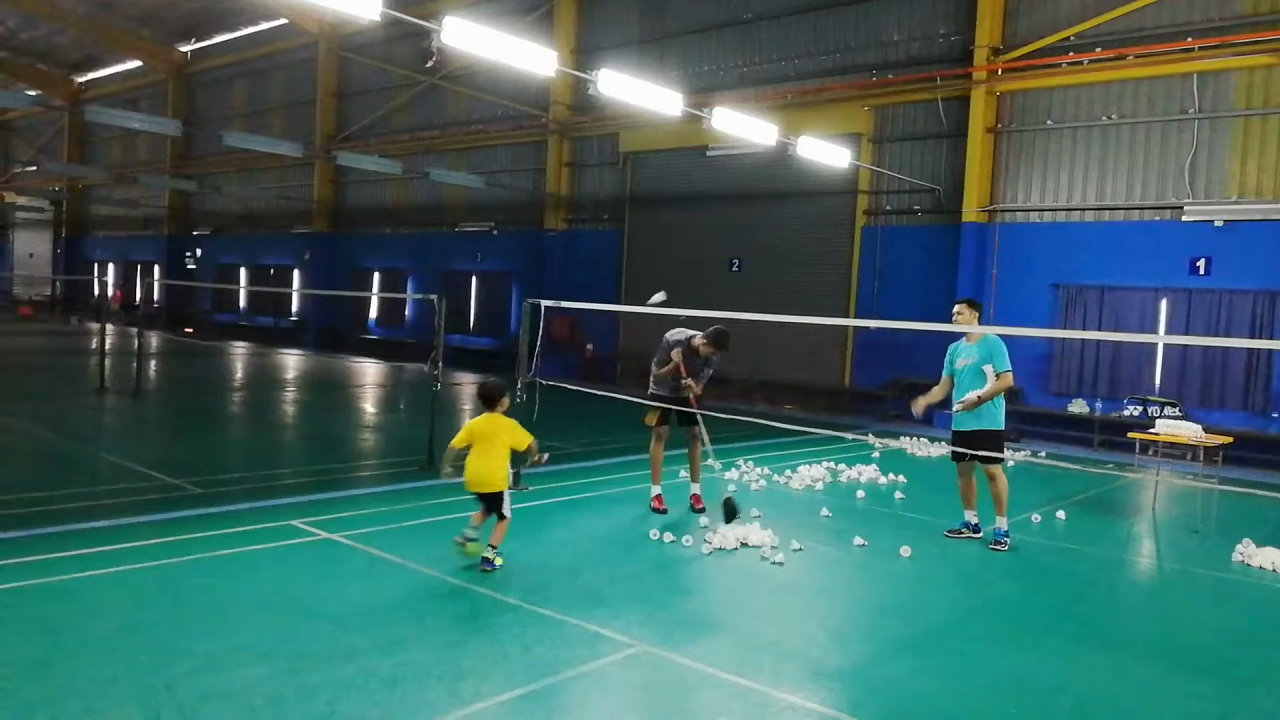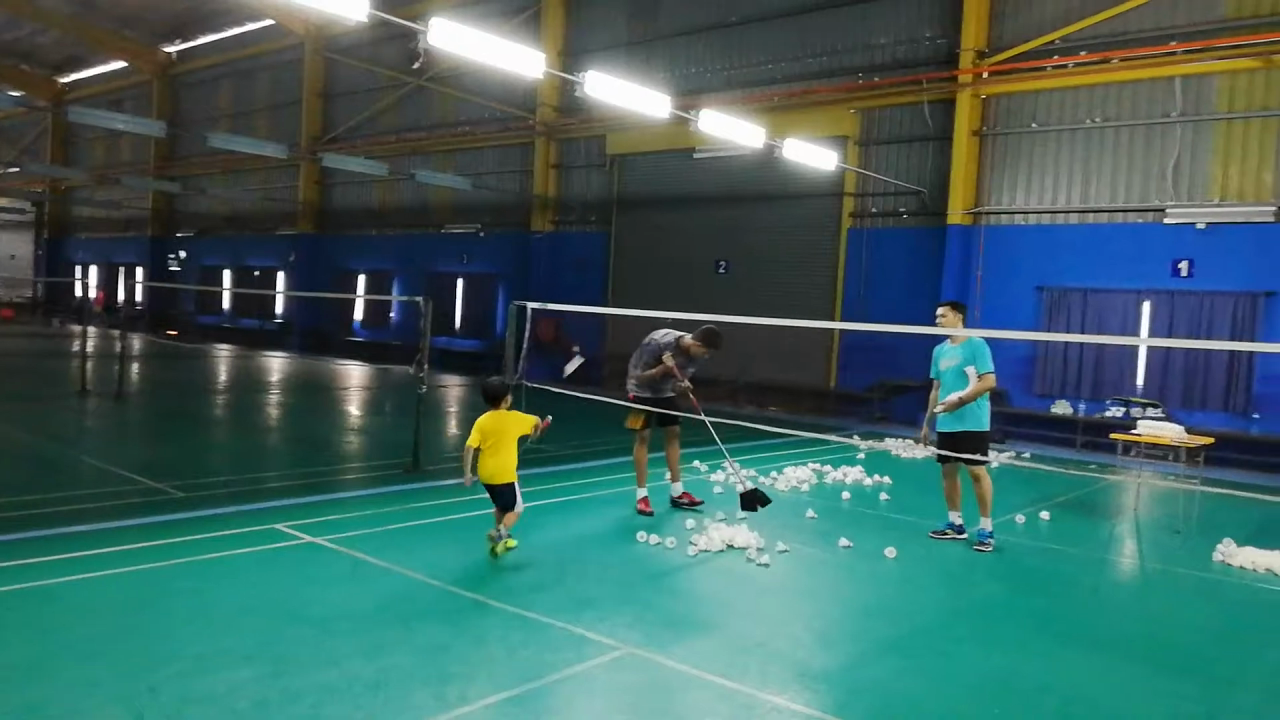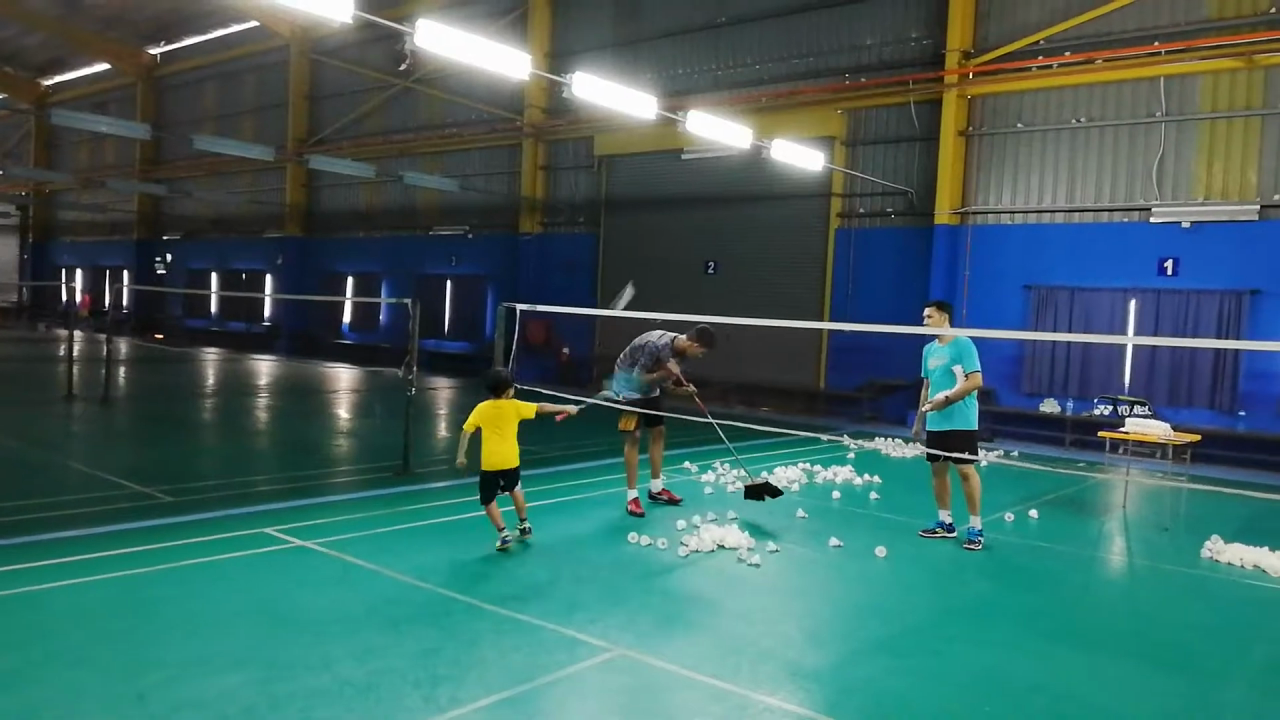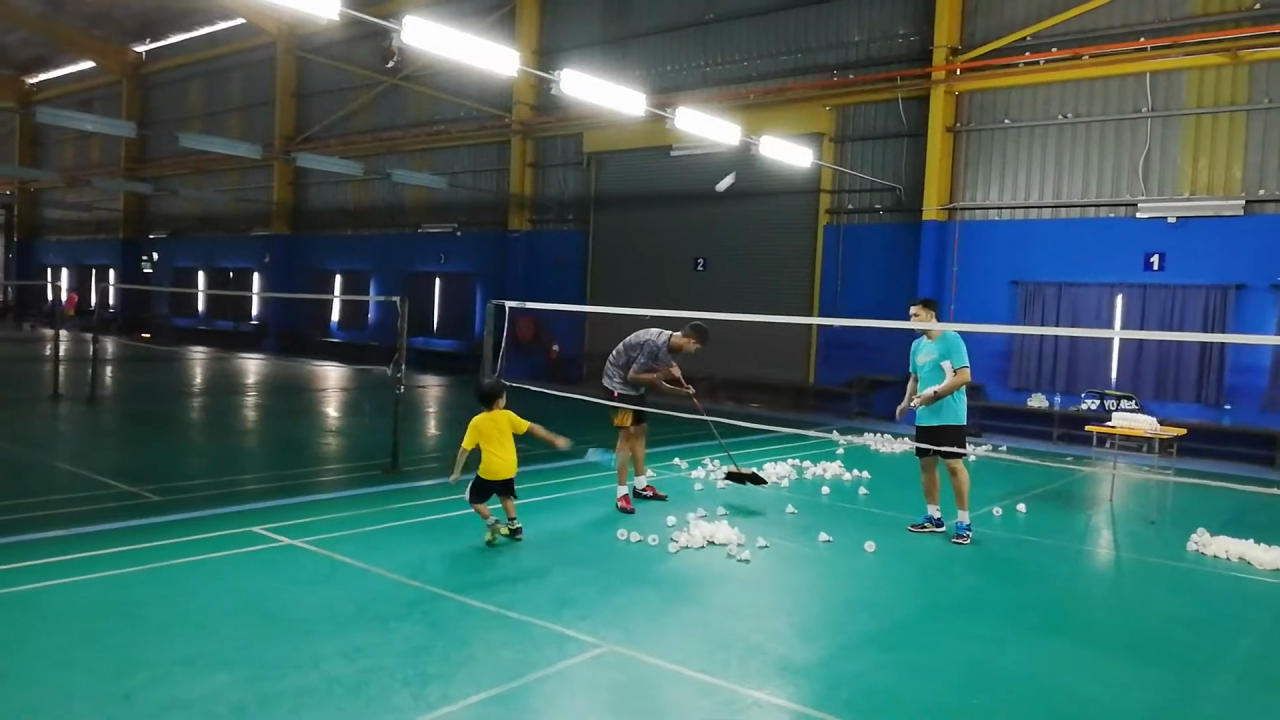
dt=0.2s
person 1, frame 1
left shoulder: (993, 343)
right shoulder: (954, 349)
left elbow: (1007, 380)
right elbow: (945, 386)
left wrist: (977, 399)
right wrist: (925, 400)
left hip: (988, 421)
right hip: (960, 422)
left knee: (993, 470)
right knee: (963, 470)
left ankle: (1002, 528)
right ankle: (971, 523)
person 1, frame 2
left shoulder: (977, 346)
right shoulder: (939, 350)
left elbow: (989, 382)
left wrist: (959, 400)
right wrist: (927, 421)
left hip: (972, 423)
right hip: (946, 423)
left knee: (977, 471)
right knee: (948, 471)
left ankle: (986, 529)
right ankle: (955, 524)
person 1, frame 3
left shoulder: (963, 345)
right shoulder: (928, 349)
left elbow: (976, 381)
left wrist: (946, 399)
right wrist: (919, 418)
left hip: (960, 422)
right hip: (935, 423)
left knee: (966, 470)
right knee: (938, 469)
left ankle: (976, 528)
right ankle: (945, 522)
person 1, frame 4
left shoulder: (952, 340)
right shoulder: (917, 345)
left elbow: (964, 376)
left wrist: (934, 394)
right wrist: (907, 401)
left hip: (949, 416)
right hip: (924, 417)
left knee: (954, 465)
right knee: (927, 464)
left ankle: (964, 522)
right ankle: (934, 517)
person 2, frame 1
left shoulder: (712, 354)
right shoulder: (672, 340)
left elbow: (700, 386)
right elbow: (655, 376)
left wrist: (694, 388)
right wrist: (673, 365)
left hip: (689, 391)
right hip: (662, 389)
left knee: (695, 434)
right knee: (659, 433)
left ankle: (695, 493)
right ankle: (655, 493)
person 2, frame 2
left shoulder: (693, 353)
right shoulder: (659, 342)
left elbow: (680, 382)
right elbow: (640, 377)
left wrist: (683, 386)
right wrist: (663, 368)
left hip: (665, 390)
right hip: (642, 389)
left knee: (673, 433)
right knee: (643, 436)
left ankle: (677, 492)
right ankle: (642, 495)
person 2, frame 3
left shoulder: (680, 351)
right shoulder: (655, 345)
left elbow: (665, 383)
right elbow: (636, 379)
left wrist: (681, 389)
right wrist: (663, 373)
left hip: (650, 390)
right hip: (629, 388)
left knee: (658, 432)
right knee: (634, 437)
left ankle: (656, 489)
right ankle: (632, 496)
person 2, frame 4
left shoulder: (671, 347)
right shoulder: (654, 344)
left elbow: (654, 381)
right elbow: (632, 376)
left wrist: (678, 390)
right wrist: (662, 374)
left hip: (635, 387)
right hip: (619, 383)
left knee: (641, 430)
right knee: (627, 432)
left ankle: (641, 485)
right ankle: (622, 493)
person 3, frame 1
left shoulder: (473, 423)
right shoulder: (509, 425)
left elbow: (453, 446)
right elbow: (530, 443)
left wrist: (446, 466)
right wrist: (536, 456)
left hip: (473, 479)
right hip: (494, 481)
left knee: (488, 508)
right knee: (504, 518)
left ankle: (469, 533)
right ankle: (490, 555)
person 3, frame 2
left shoulder: (481, 421)
right shoulder: (514, 418)
left elbow: (469, 447)
right elbow: (537, 421)
left wrist: (467, 472)
left hip: (485, 474)
right hip: (504, 474)
left knee: (501, 504)
right knee: (515, 509)
right ankle: (500, 533)
person 3, frame 3
left shoulder: (481, 408)
right shoulder: (514, 406)
left elbow: (466, 432)
right elbow: (541, 408)
left wrist: (461, 455)
right wrist: (567, 408)
left hip: (490, 463)
right hip: (510, 461)
left knee: (488, 501)
right knee: (514, 490)
left ankle: (504, 534)
right ankle: (524, 525)
person 3, frame 4
left shoulder: (476, 423)
right shoulder: (507, 416)
left elbow: (465, 449)
right elbow: (533, 429)
left wrist: (456, 472)
right wrist: (555, 439)
left hip: (489, 471)
right hip: (508, 469)
left knee: (474, 499)
right knee: (505, 495)
left ankle: (492, 523)
right ankle: (514, 526)
